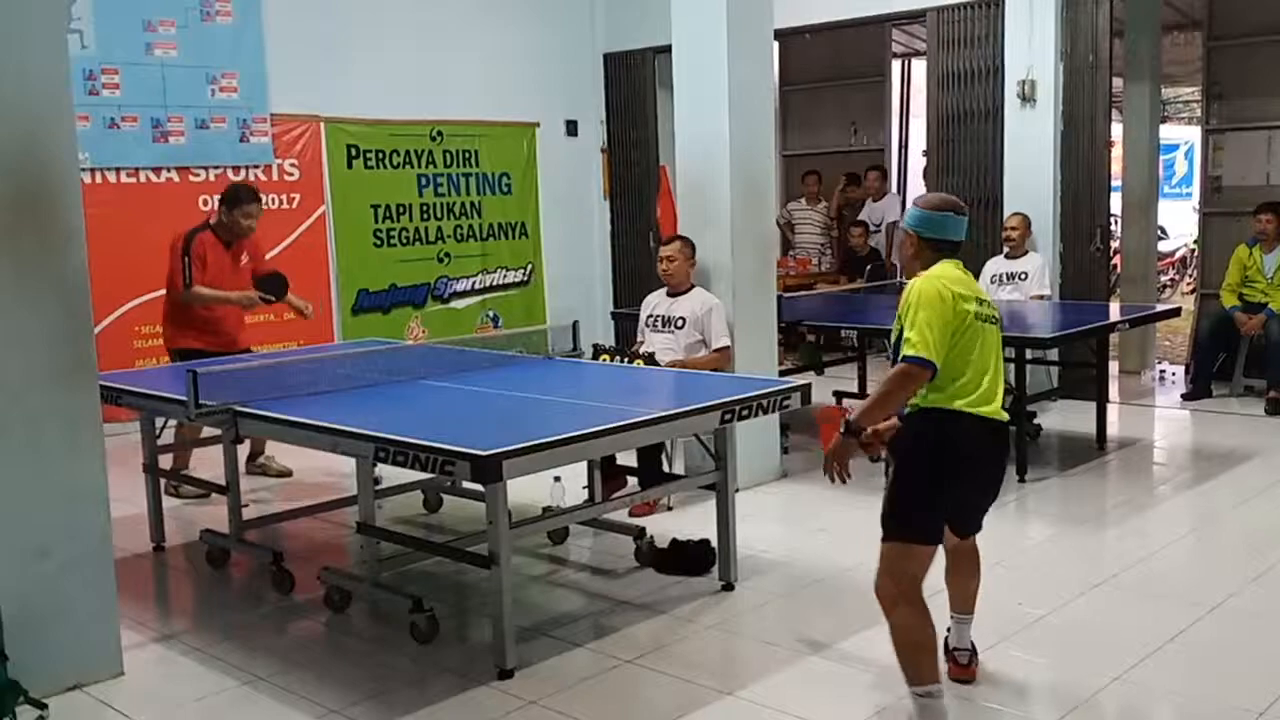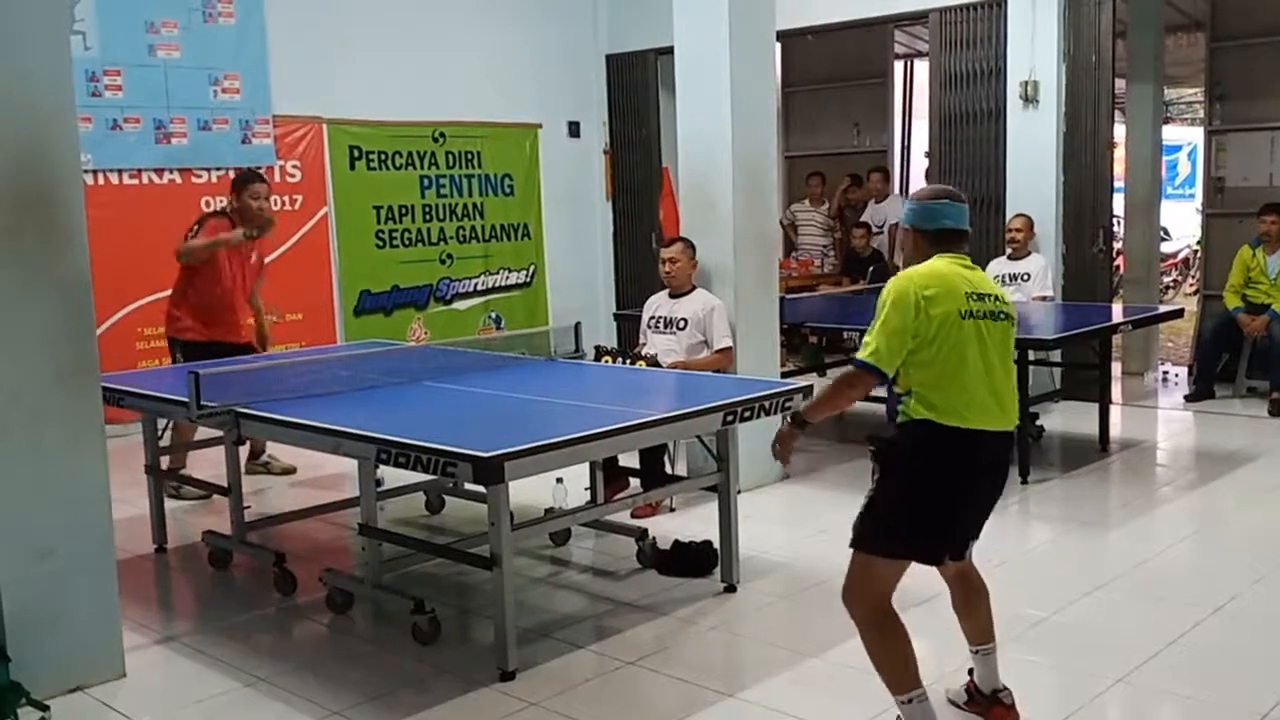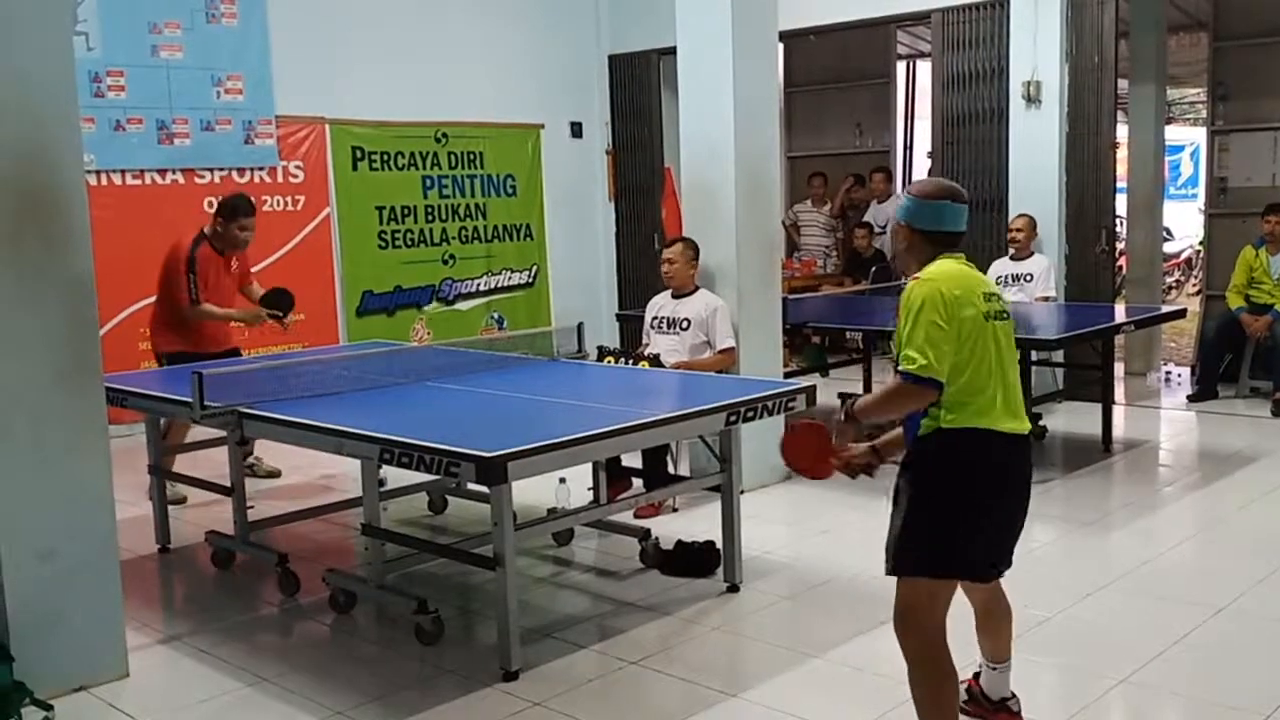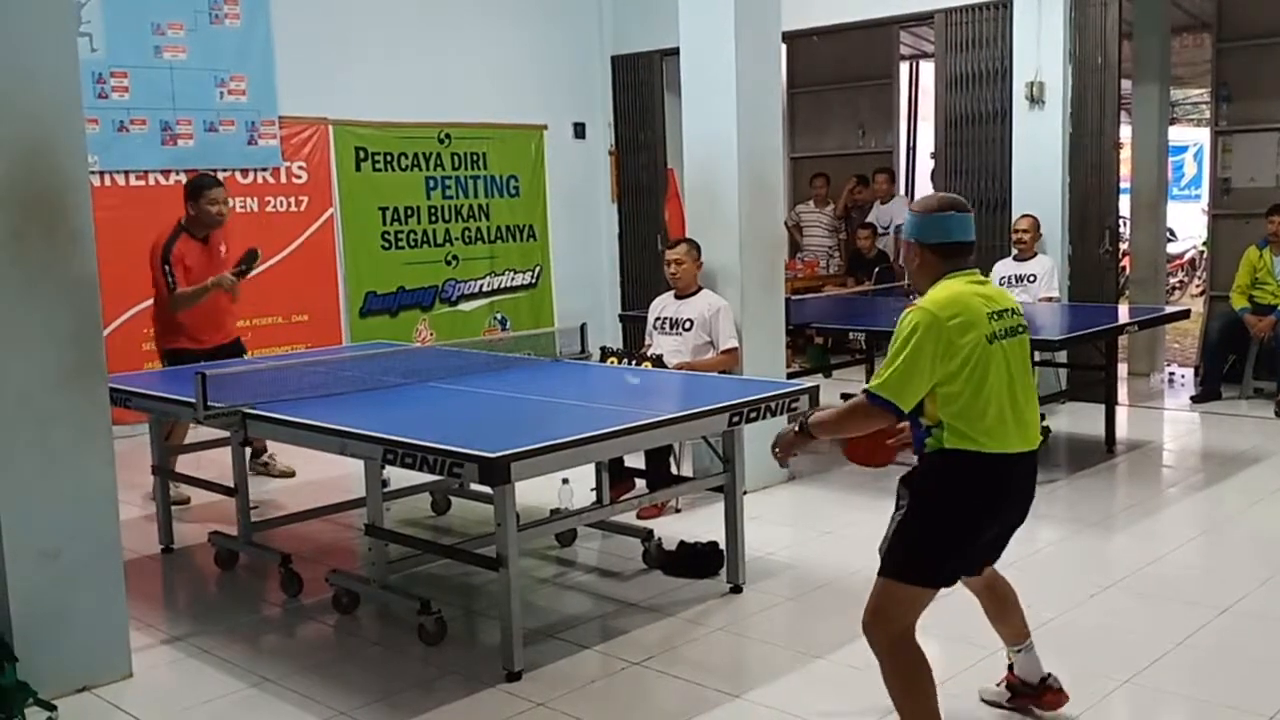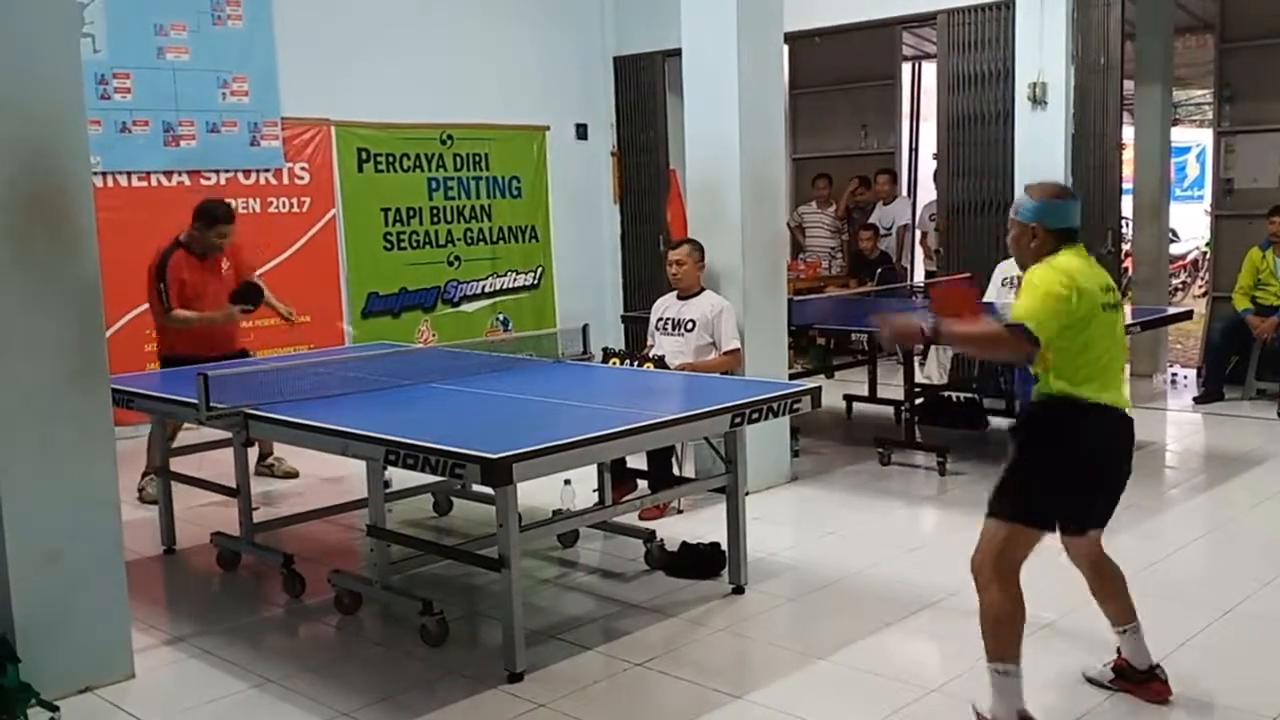
dt=0.7s
person 1, frame 1
left shoulder: (929, 285)
right shoulder: (975, 291)
left elbow: (915, 372)
left wrist: (852, 429)
right wrist: (888, 427)
left hip: (942, 441)
right hip: (989, 439)
left knee: (896, 587)
right knee: (960, 537)
right ankle: (960, 648)
person 1, frame 2
left shoulder: (914, 284)
right shoulder: (997, 297)
left elbow: (865, 375)
left wrist: (799, 420)
left hip: (933, 450)
right hip: (992, 450)
left knee: (864, 595)
right knee: (954, 559)
person 1, frame 3
left shoulder: (929, 287)
right shoulder: (977, 284)
left elbow: (918, 388)
left wrist: (859, 409)
right wrist: (880, 449)
left hip: (958, 461)
right hip: (1008, 457)
left knee: (916, 622)
right knee: (980, 582)
person 1, frame 4
left shoulder: (935, 313)
right shoulder: (1000, 301)
left elbow: (878, 408)
left wrist: (805, 429)
right wrist: (922, 428)
left hip: (963, 475)
right hip: (1015, 471)
left knee: (885, 624)
right knee: (975, 570)
person 1, frame 5
left shoulder: (1054, 276)
right shoulder: (1091, 275)
left elbow: (1018, 341)
left wrist: (931, 331)
right wrist: (984, 328)
left hip: (1064, 428)
right hip: (1108, 429)
left knee: (993, 563)
right knee: (1084, 548)
right ankle: (1139, 665)
person 2, frame 1
left shoulder: (247, 242)
right shoulder: (193, 241)
left elbow: (265, 277)
right elbow: (186, 293)
left wrist: (294, 301)
right wrist: (234, 298)
left hip: (233, 341)
right hip: (190, 340)
left ankle: (256, 457)
right ankle: (177, 475)
person 2, frame 2
left shoulder: (256, 234)
right shoulder: (211, 225)
right elbow: (184, 255)
left wrist: (261, 322)
right wrist: (223, 240)
left hip: (234, 333)
right hip: (192, 329)
left ankle: (257, 456)
right ankle: (176, 473)
person 2, frame 3
left shoulder: (236, 249)
right shoulder: (191, 254)
left elbow: (247, 284)
right elbow: (193, 309)
left wrist: (270, 307)
right wrist: (240, 315)
left hip: (219, 341)
right hip: (177, 342)
left ankle: (246, 458)
person 2, frame 4
left shoulder: (218, 232)
right shoulder: (169, 247)
right elbow: (174, 302)
left wrist: (231, 286)
right wrist: (210, 285)
left hip: (222, 335)
right hip: (182, 342)
left ankle: (260, 456)
person 2, frame 5
left shoulder: (228, 248)
right shoulder: (168, 262)
left elbow: (249, 277)
right elbow: (167, 317)
left wrist: (276, 306)
right wrist: (217, 317)
left hip: (227, 344)
right hip: (182, 350)
left ankle: (266, 458)
right ankle: (151, 475)
person 3, frame 1
left shoulder: (706, 303)
right shoulder: (651, 300)
left elbow: (723, 357)
left wrist: (684, 364)
left ankle: (651, 488)
right ankle: (610, 475)
person 3, frame 2
left shoulder: (708, 304)
right shoulder: (653, 302)
left elbow: (726, 358)
left wrist: (687, 365)
left ankle: (653, 489)
right ankle: (612, 476)
person 3, frame 3
left shoulder: (711, 305)
right shoulder: (656, 303)
left elbow: (728, 358)
left wrist: (689, 366)
left ankle: (656, 489)
right ankle: (615, 477)
person 3, frame 4
left shoulder: (714, 305)
right shoulder: (658, 303)
left elbow: (731, 358)
left wrist: (692, 366)
left ankle: (659, 490)
right ankle: (618, 477)
person 3, frame 5
left shoulder: (716, 306)
right shoulder: (661, 304)
left elbow: (734, 359)
left wrist: (694, 367)
left ankle: (662, 491)
right ankle: (620, 478)
person 4, frame 1
right shoulder: (1244, 250)
right elbow: (1228, 289)
right wrist: (1237, 314)
right hip: (1245, 306)
right knee: (1206, 326)
right ankle: (1201, 385)
person 4, frame 2
right shoulder: (1247, 251)
right elbow: (1231, 290)
right wrist: (1240, 315)
right hip: (1249, 307)
right knee: (1209, 328)
right ankle: (1204, 386)
person 4, frame 3
right shoulder: (1250, 252)
right elbow: (1234, 291)
right wrist: (1243, 315)
right hip: (1252, 307)
right knee: (1211, 328)
right ankle: (1207, 386)
person 4, frame 4
right shoulder: (1254, 252)
right elbow: (1238, 291)
right wrist: (1247, 316)
right hip: (1256, 307)
right knee: (1215, 326)
right ankle: (1211, 387)
person 4, frame 5
right shoulder: (1257, 253)
right elbow: (1241, 293)
right wrist: (1250, 317)
right hip: (1258, 309)
right knee: (1219, 329)
right ankle: (1213, 388)
